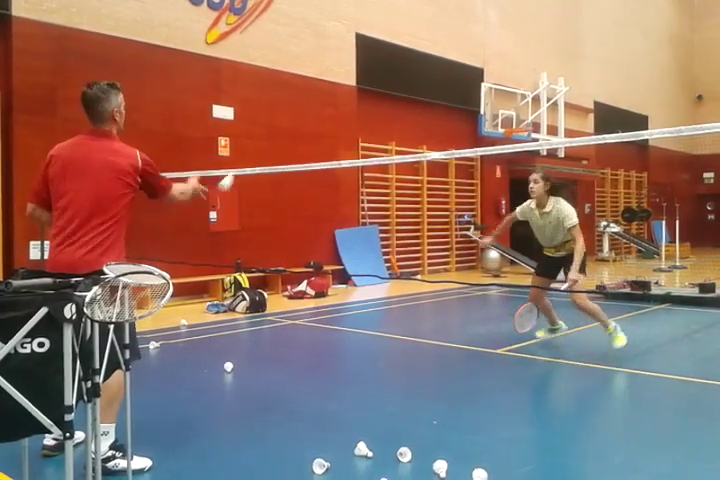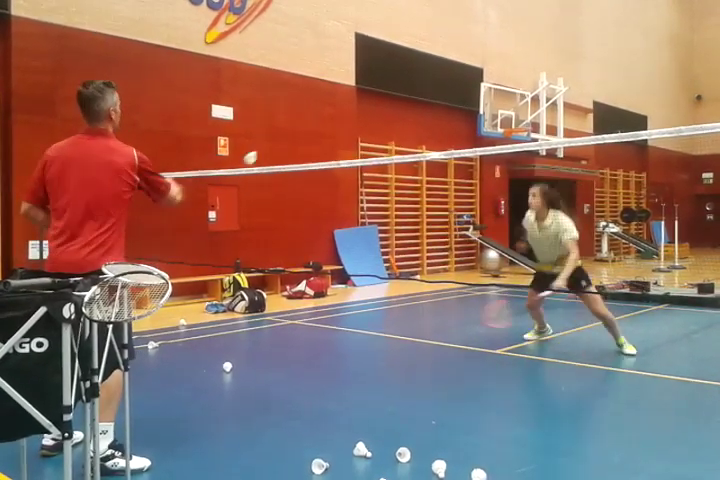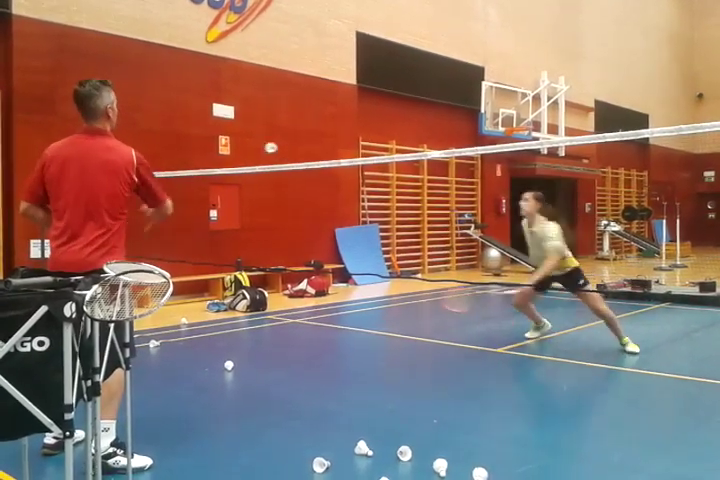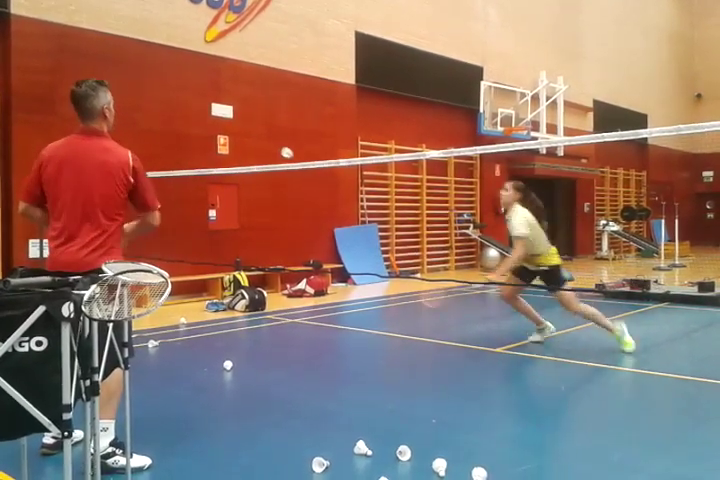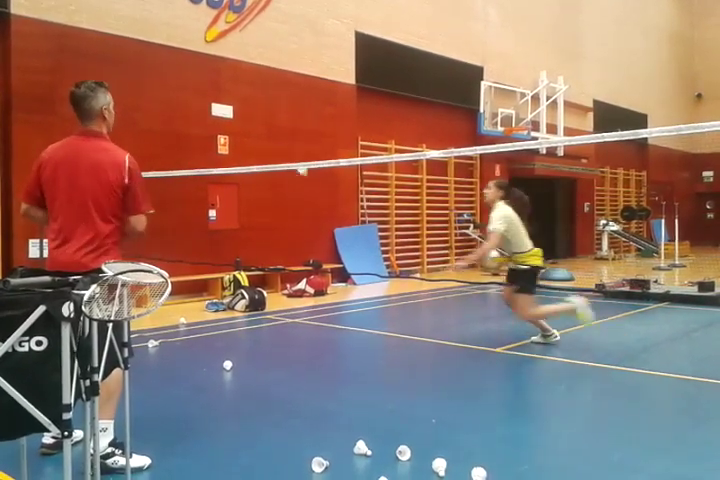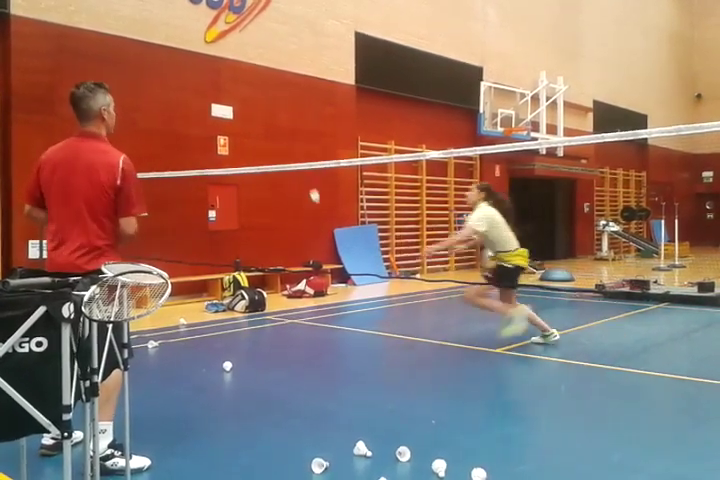
dt=0.1s
person 1, frame 1
left shoulder: (57, 154)
right shoulder: (132, 159)
left elbow: (34, 210)
right elbow: (171, 193)
right wrist: (192, 187)
left hip: (58, 270)
right hip: (101, 272)
right knee: (113, 359)
left ankle: (53, 433)
right ankle: (107, 449)
person 1, frame 2
left shoulder: (54, 154)
right shoulder: (129, 158)
left elbow: (29, 209)
right elbow: (169, 195)
right wrist: (177, 191)
left hip: (58, 270)
right hip: (100, 273)
right knee: (113, 359)
left ankle: (55, 433)
right ankle: (105, 449)
person 1, frame 3
left shoulder: (53, 154)
right shoulder: (129, 158)
left elbow: (28, 208)
right elbow: (164, 209)
right wrist: (147, 211)
left hip: (61, 270)
right hip: (102, 272)
right knee: (113, 359)
left ankle: (54, 432)
right ankle: (107, 446)
person 1, frame 4
left shoulder: (50, 154)
right shoulder: (124, 160)
left elbow: (27, 208)
right elbow: (153, 219)
right wrist: (129, 229)
left hip: (59, 270)
right hip: (100, 272)
right knee: (112, 359)
left ankle: (54, 432)
right ankle: (105, 445)
person 1, frame 5
left shoulder: (50, 155)
right shoulder: (122, 161)
left elbow: (29, 209)
right elbow: (137, 226)
left hip: (59, 270)
right hip: (99, 272)
right knee: (112, 358)
left ankle: (54, 432)
right ankle: (104, 446)
person 1, frame 6
left shoulder: (50, 157)
right shoulder: (117, 162)
left elbow: (32, 210)
right elbow: (128, 228)
right wrist: (103, 233)
left hip: (58, 271)
right hip: (98, 273)
right knee: (111, 360)
left ankle: (54, 433)
right ankle: (104, 448)
person 2, frame 1
left shoulder: (562, 208)
right shoulder: (528, 207)
left elbow: (579, 240)
right elbow: (509, 219)
left wrist: (575, 270)
right wrist: (492, 236)
left hip: (570, 253)
right hip: (550, 254)
left knee: (580, 301)
right knee: (535, 297)
left ankle: (611, 328)
right ankle: (555, 324)
person 2, frame 2
left shoulder: (561, 222)
right shoulder: (529, 218)
left elbow: (574, 254)
left wrist: (563, 277)
left hip: (567, 267)
right hip: (545, 268)
left knee: (599, 310)
right knee: (531, 305)
left ankle: (621, 341)
right ankle: (542, 329)
person 2, frame 3
left shoulder: (549, 229)
right shoulder: (525, 223)
left elbow: (553, 260)
left wrist: (533, 280)
left hip: (566, 269)
right hip: (544, 270)
left knee: (599, 309)
right knee: (519, 301)
left ankle: (624, 339)
right ankle: (541, 325)
person 2, frame 4
left shoulder: (519, 216)
right shoulder: (512, 213)
left elbow: (519, 251)
left wrist: (499, 273)
left hip: (545, 263)
right hip: (529, 262)
left knee: (574, 307)
right knee: (507, 294)
left ankle: (616, 330)
right ankle: (543, 327)
person 2, frame 5
left shoulder: (499, 212)
right shoulder: (501, 210)
left elbow: (491, 244)
left wrist: (466, 261)
left hip: (525, 262)
right hip: (518, 260)
left knee: (526, 313)
right knee: (509, 299)
left ankle: (573, 306)
right ankle: (548, 333)
person 2, frame 6
left shoulder: (482, 213)
right shoulder: (487, 211)
left elbow: (461, 236)
right elbow: (483, 238)
left wrist: (434, 248)
right wrist: (468, 243)
left hip: (511, 261)
right hip: (511, 259)
left knee: (470, 296)
right knee: (507, 304)
left ankle: (515, 314)
right ankle: (548, 332)
